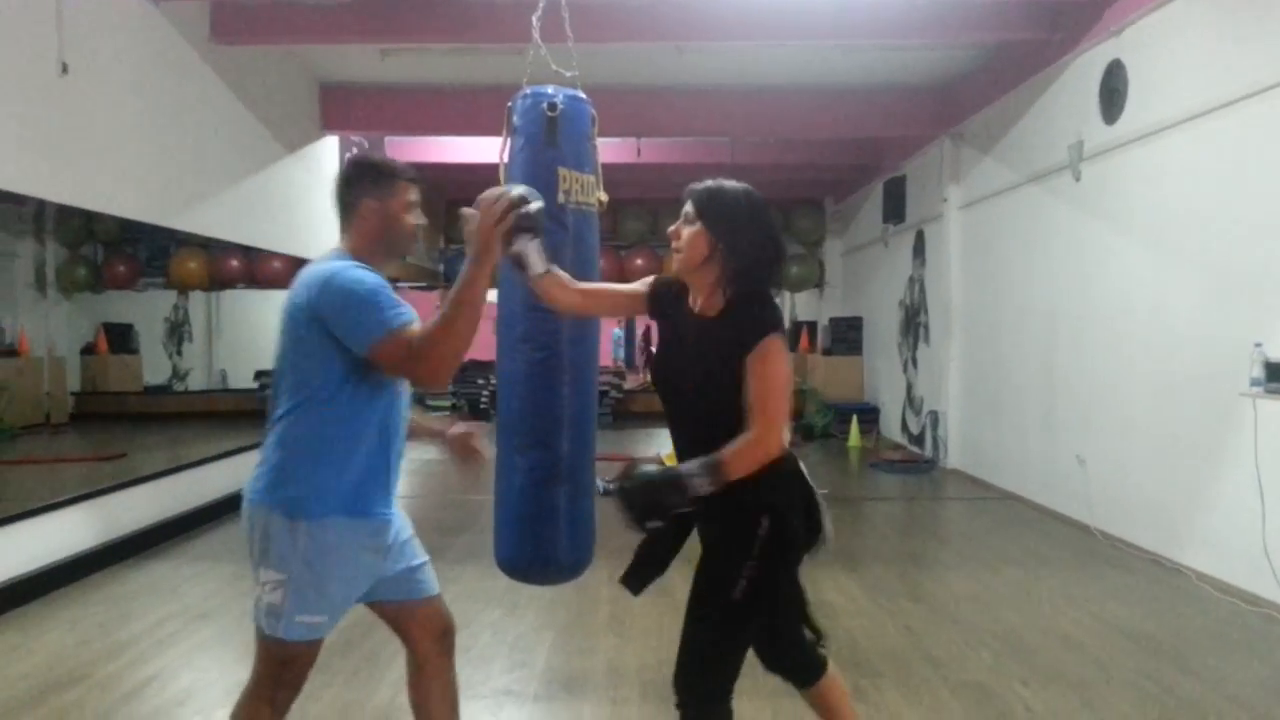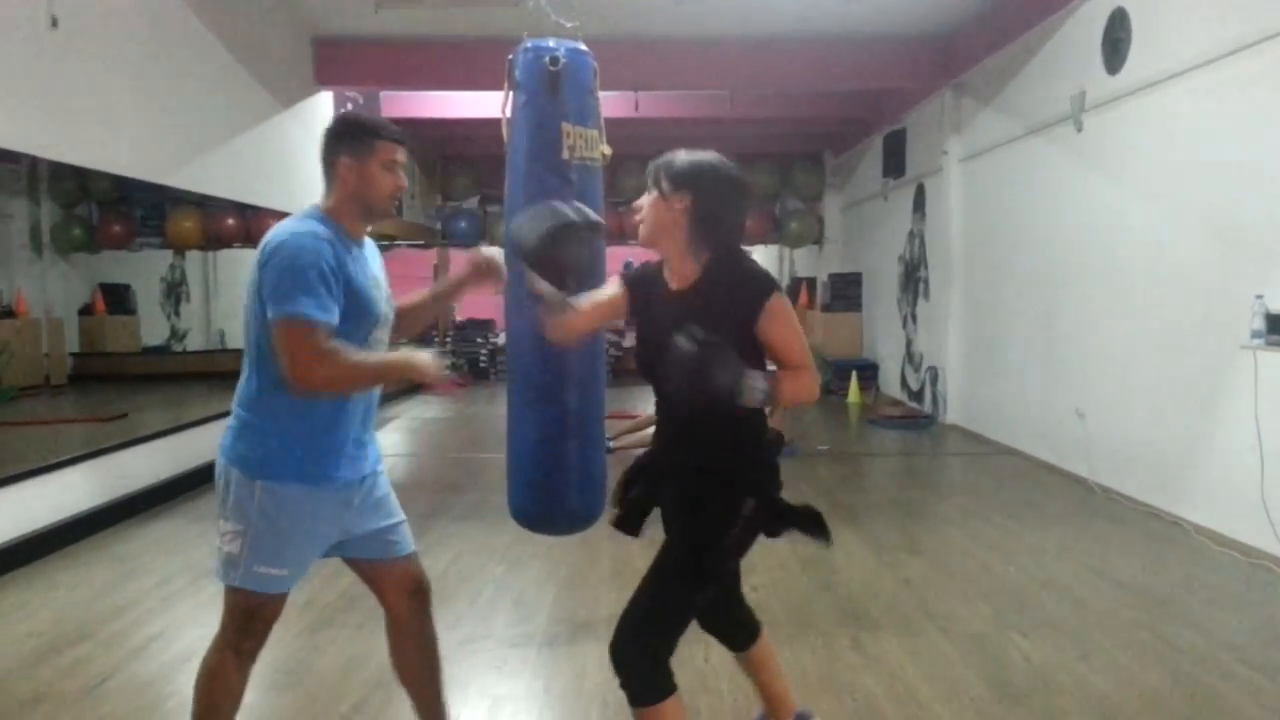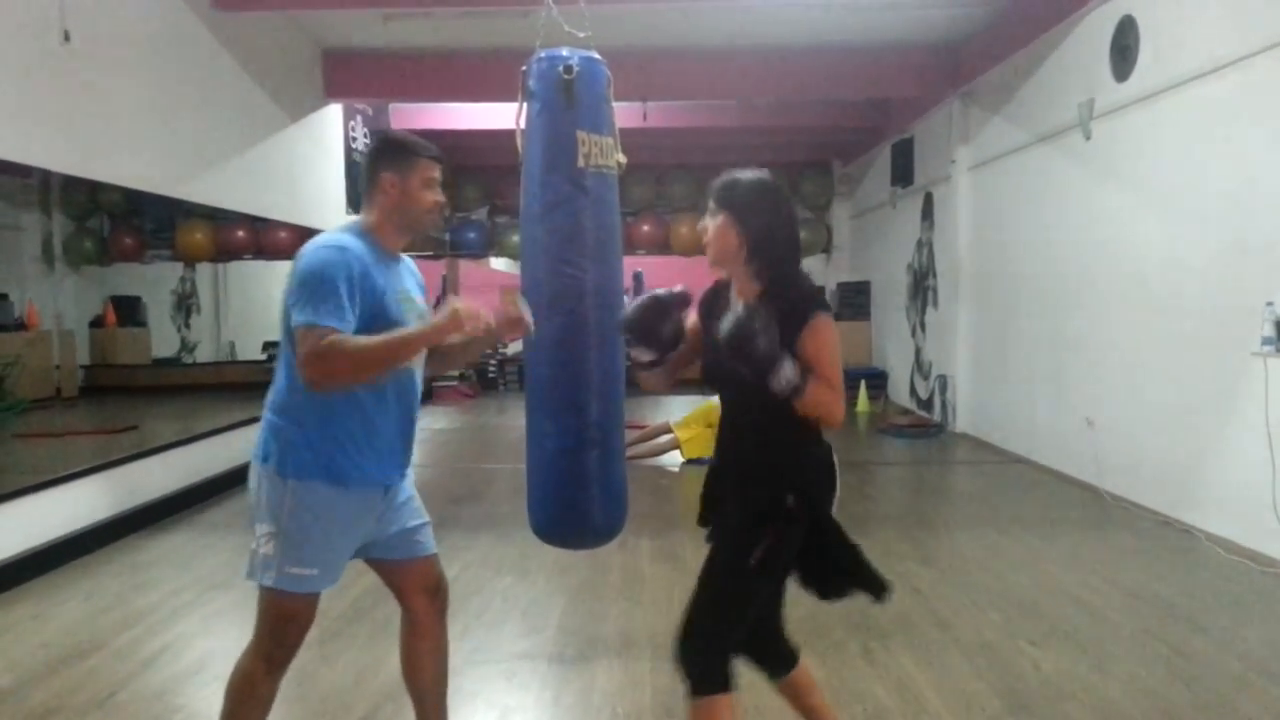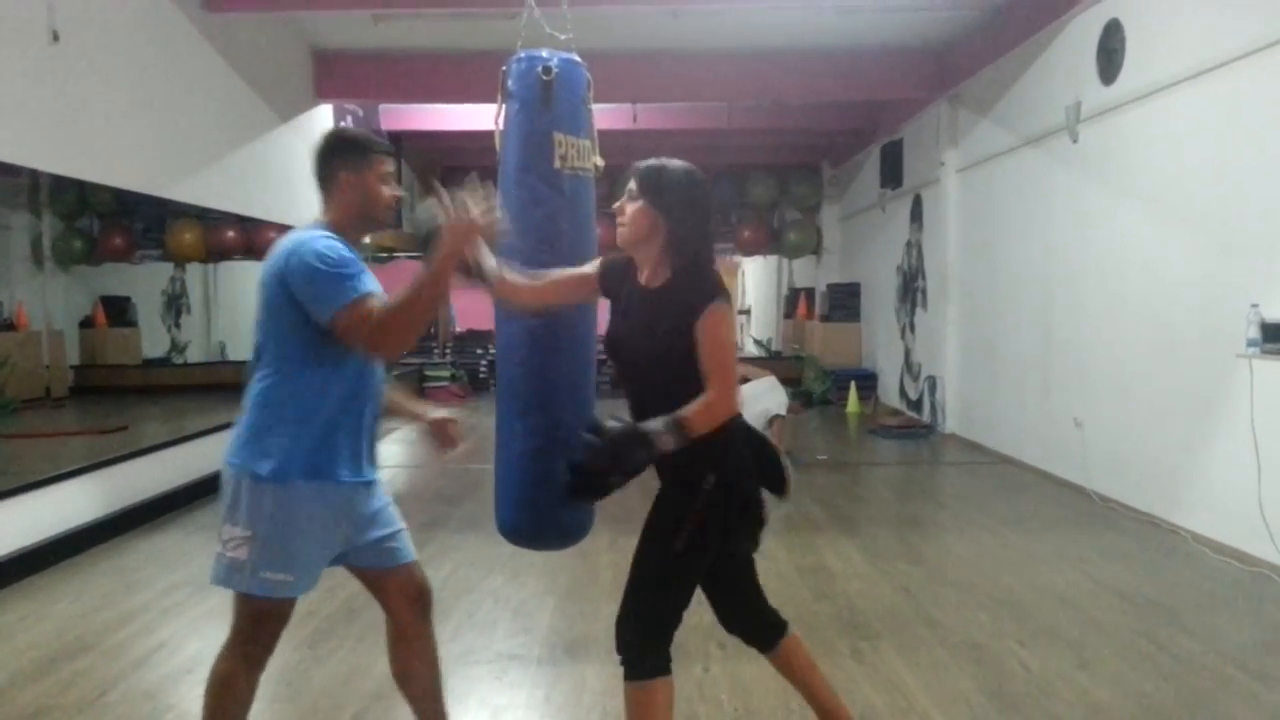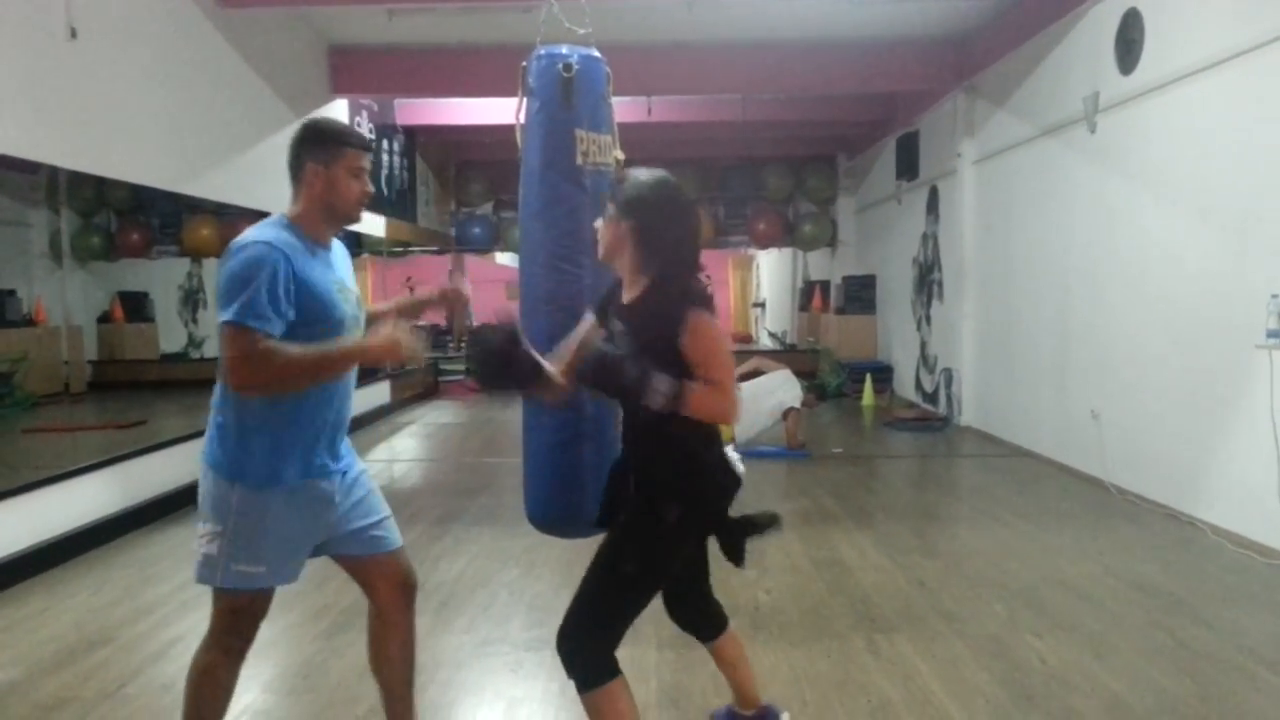
dt=1s
person 1, frame 1
left shoulder: (364, 286)
right shoulder: (339, 283)
right elbow: (431, 366)
left wrist: (439, 432)
right wrist: (483, 254)
left hip: (373, 512)
right hip: (309, 515)
left knee: (434, 635)
person 1, frame 2
left shoulder: (363, 247)
right shoulder: (298, 247)
left elbow: (383, 324)
right elbow: (309, 369)
left wrist: (456, 285)
right wrist: (406, 365)
left hip: (354, 468)
right hip: (278, 475)
left knee: (409, 593)
right knee: (244, 631)
person 1, frame 3
left shoulder: (402, 268)
right shoulder: (332, 258)
left elbow: (414, 357)
right elbow: (321, 366)
left wrist: (482, 334)
right wrist: (431, 328)
left hip: (383, 476)
right hip: (308, 474)
left knee: (428, 597)
right knee: (280, 635)
person 1, frame 4
left shoulder: (343, 259)
right shoulder: (311, 253)
right elbow: (389, 337)
left wrist: (420, 412)
right wrist: (448, 254)
left hip: (352, 475)
right hip: (283, 478)
left knee: (411, 598)
right knee: (255, 636)
person 1, frame 5
left shoulder: (333, 250)
right shoulder: (263, 254)
right elbow: (244, 370)
left wrist: (413, 306)
right wrist: (359, 351)
left hip: (334, 467)
right hip: (259, 477)
left knee: (396, 584)
right knee: (235, 627)
person 2, frame 1
left shoulder: (757, 321)
right shoulder: (670, 300)
left elbow: (766, 438)
right elbow: (575, 300)
left wrist: (683, 482)
right wrist: (524, 248)
left hip: (752, 511)
right hip: (713, 504)
left knee: (700, 675)
right knee: (786, 648)
person 2, frame 2
left shoulder: (751, 289)
right shoulder: (643, 285)
left elbow: (806, 382)
right elbow: (563, 327)
left wrist: (737, 383)
right wrist: (548, 287)
left hip: (734, 483)
right hip: (676, 475)
left knee: (637, 647)
right knee: (719, 610)
person 2, frame 3
left shoulder: (801, 304)
right shoulder: (717, 301)
left elbow: (831, 410)
right elbow: (660, 377)
left wrist: (773, 366)
right wrist: (654, 346)
left hip: (788, 489)
right hip: (740, 483)
left knee: (702, 641)
right knee: (757, 634)
person 2, frame 4
left shoulder: (701, 292)
right shoulder: (621, 277)
left elbow: (723, 401)
right elbow: (525, 294)
left wrist: (650, 437)
right wrist: (473, 252)
left hip: (710, 472)
right hip: (692, 470)
left knee: (642, 628)
right knee: (745, 610)
person 2, frame 5
left shoulder: (685, 304)
right shoulder: (613, 302)
left elbow: (722, 402)
right elbow: (561, 380)
left wrist: (641, 383)
right wrist: (522, 365)
left hip: (683, 488)
right hip: (650, 480)
left knee: (583, 638)
right knee: (689, 604)
